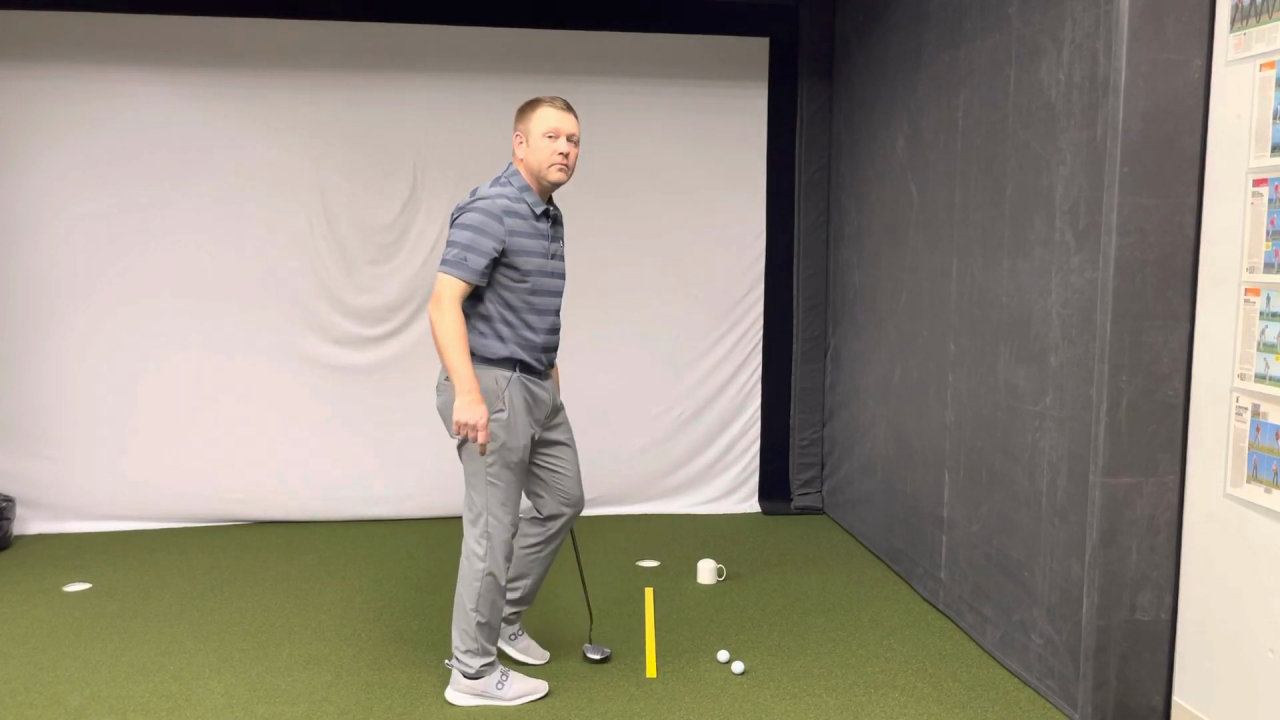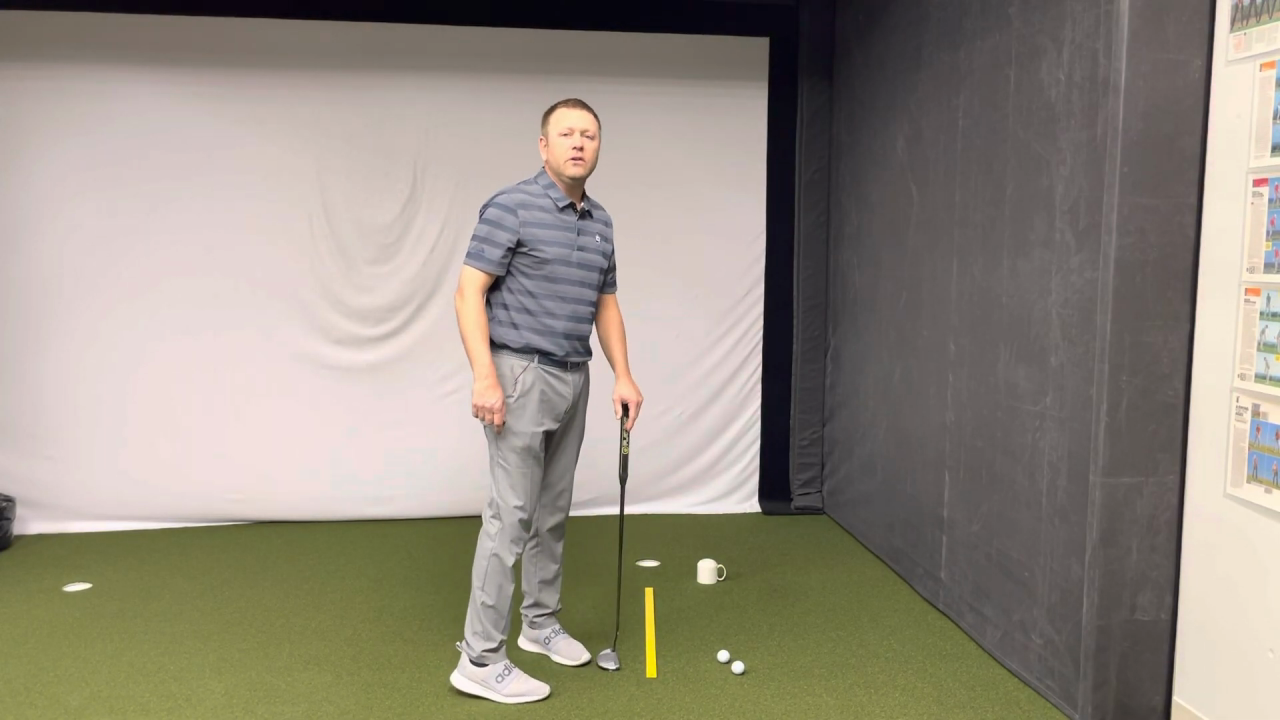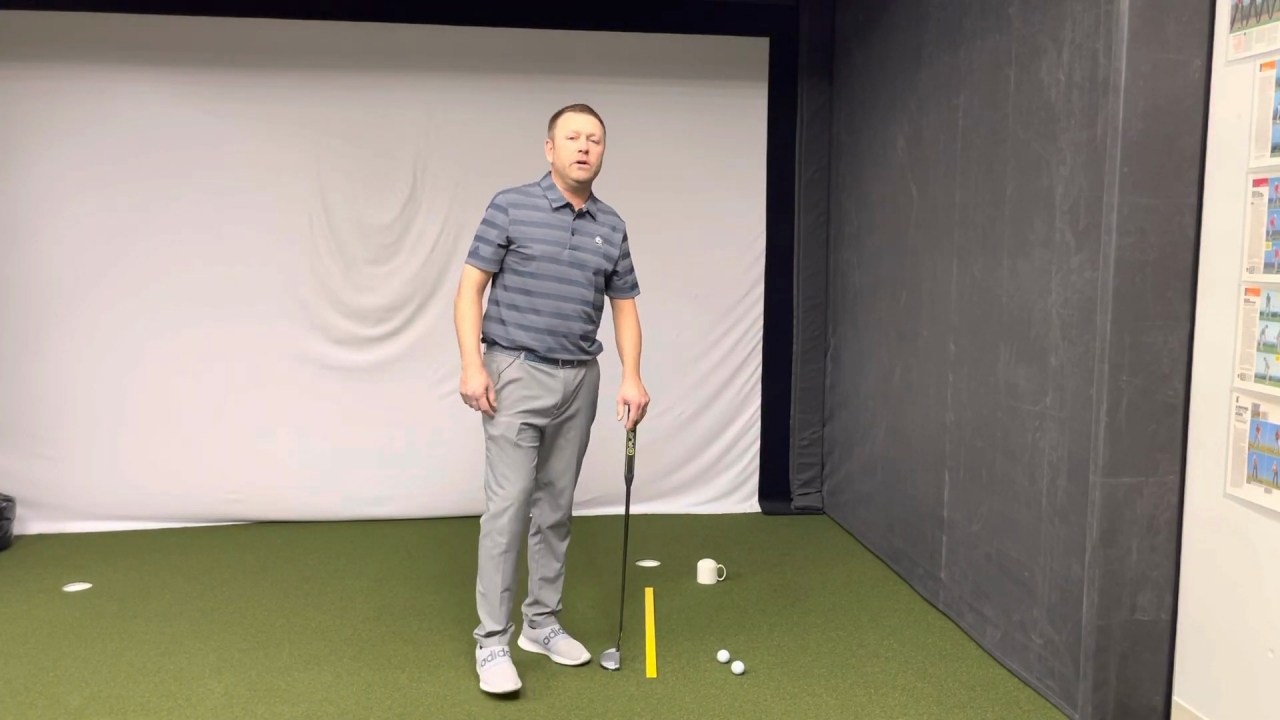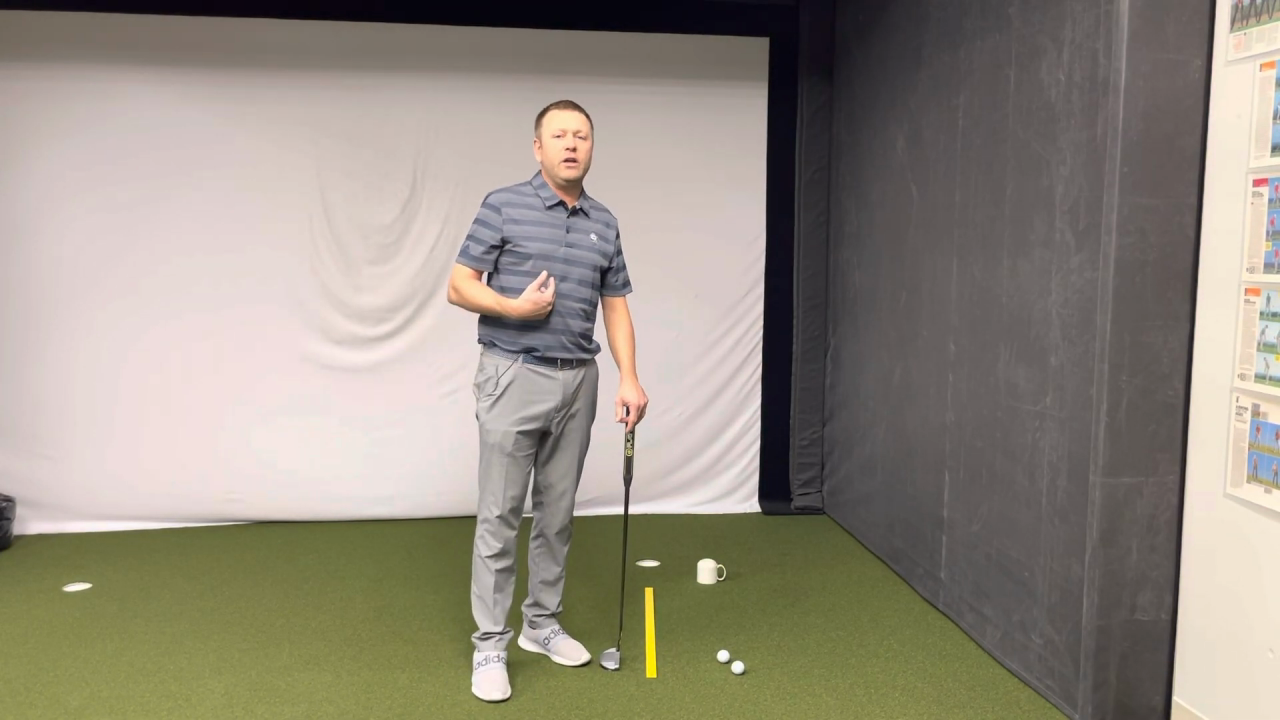
dt=0.7s
person 1, frame 1
left shoulder: (550, 217)
right shoulder: (488, 209)
right elbow: (444, 303)
left wrist: (550, 373)
right wrist: (467, 392)
left hip: (539, 387)
right hip: (494, 388)
left knee: (564, 501)
right knee: (493, 530)
left ankle: (503, 618)
right ankle: (473, 672)
person 1, frame 2
left shoulder: (600, 221)
right shoulder: (510, 206)
left elbow: (605, 305)
right elbow: (470, 291)
left wrist: (623, 376)
right wrist: (484, 375)
left hip: (573, 381)
right hip: (522, 377)
left knee: (552, 513)
right knee: (510, 516)
left ankle: (541, 622)
right ankle: (481, 658)
person 1, frame 3
left shoulder: (612, 226)
right shoulder: (510, 206)
left elbow: (624, 307)
right elbow: (470, 287)
left wrist: (631, 378)
right wrist: (471, 363)
left hip: (579, 382)
right hip: (516, 376)
left knee: (554, 510)
right knee: (507, 508)
left ankle: (541, 623)
right ankle: (492, 641)
person 1, frame 4
left shoulder: (605, 222)
right shoulder: (503, 206)
left elbow: (616, 306)
right elbow: (459, 286)
left wrist: (629, 379)
right wrist: (516, 307)
left hip: (578, 382)
right hip: (513, 377)
left knee: (557, 512)
right knee: (500, 514)
left ankle: (542, 623)
right ankle: (490, 644)
